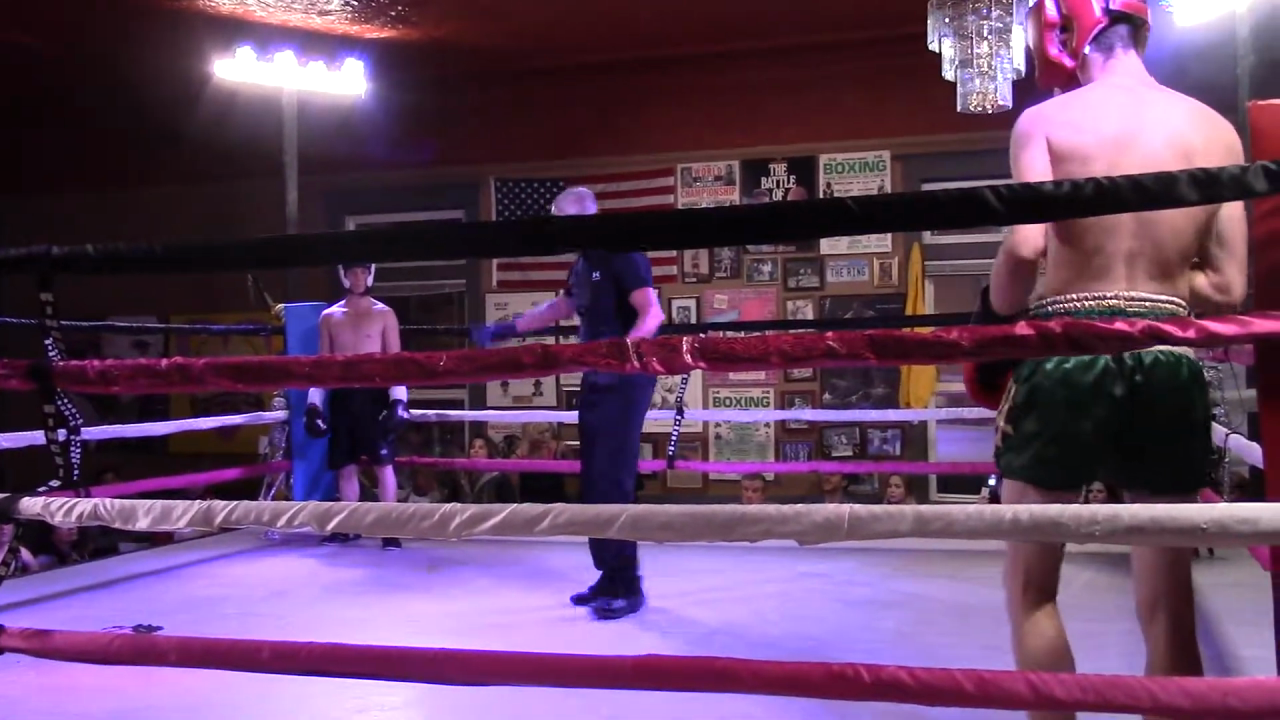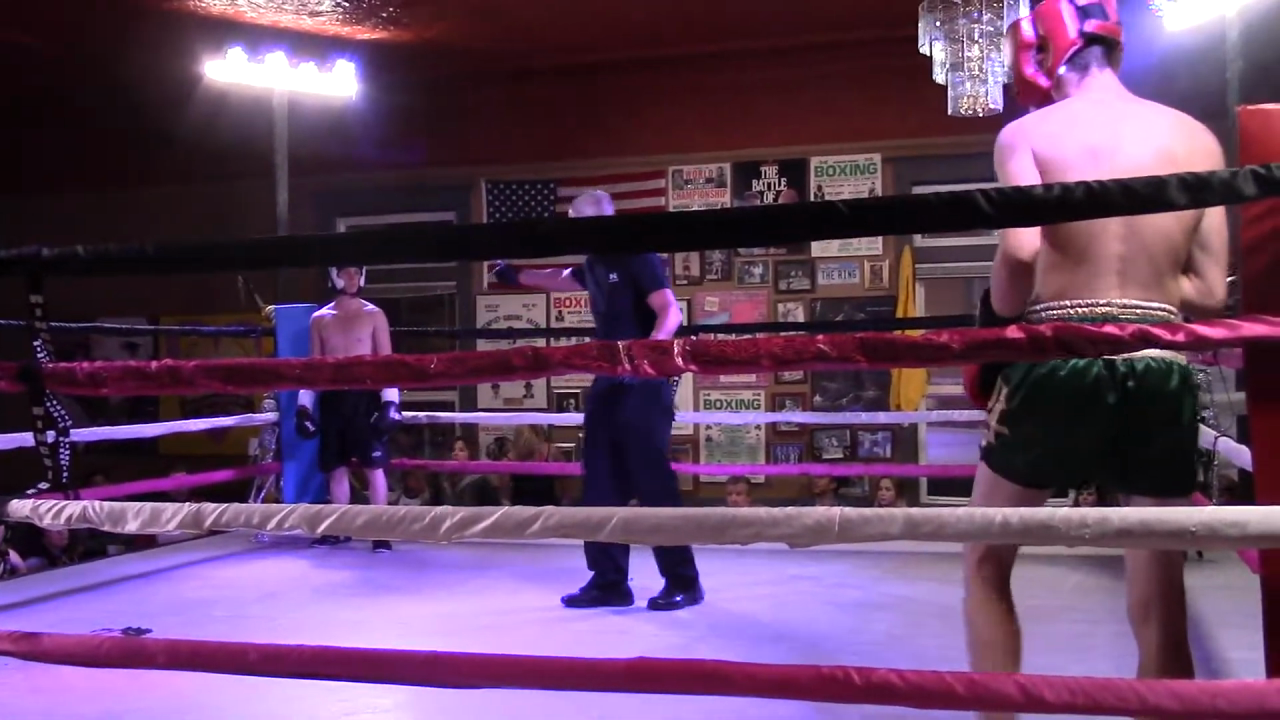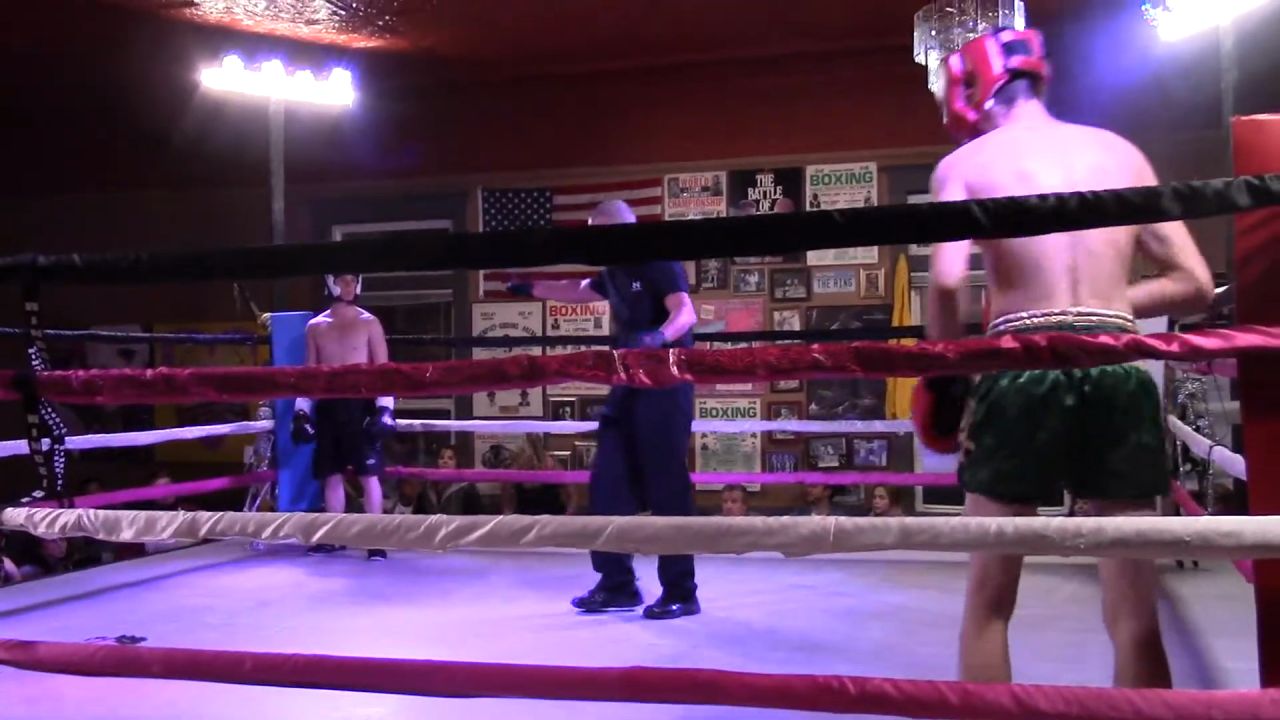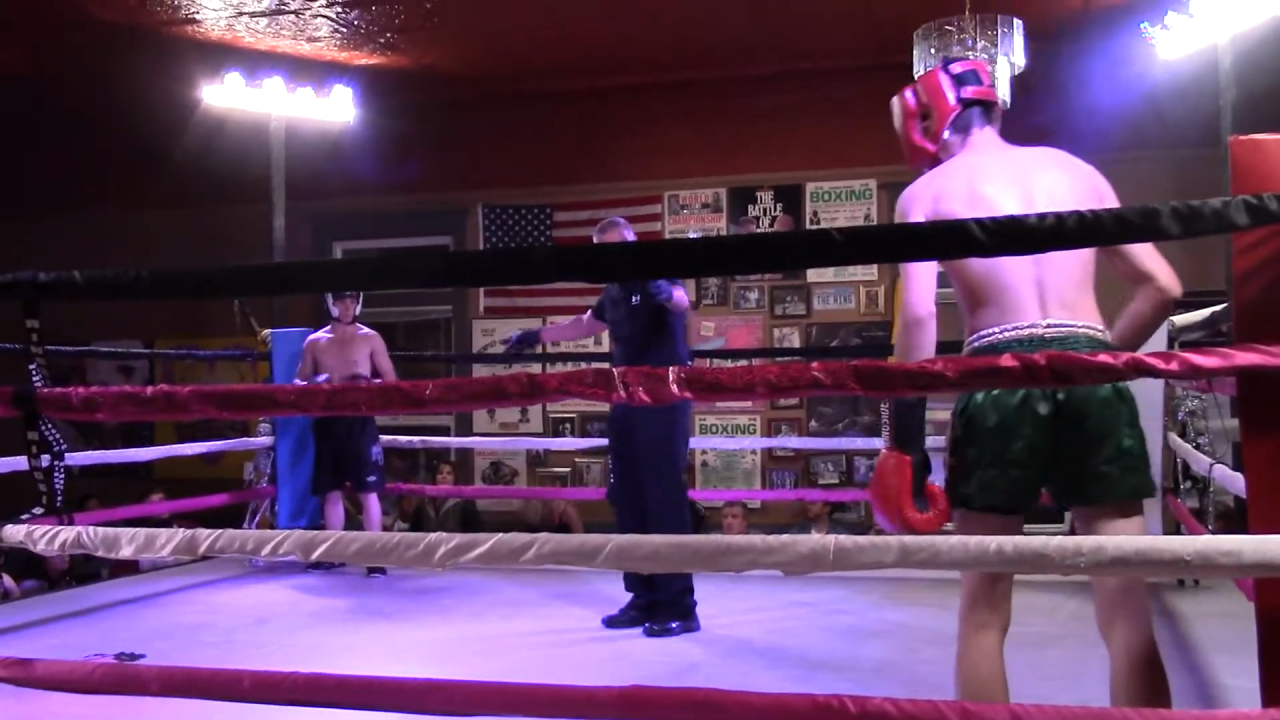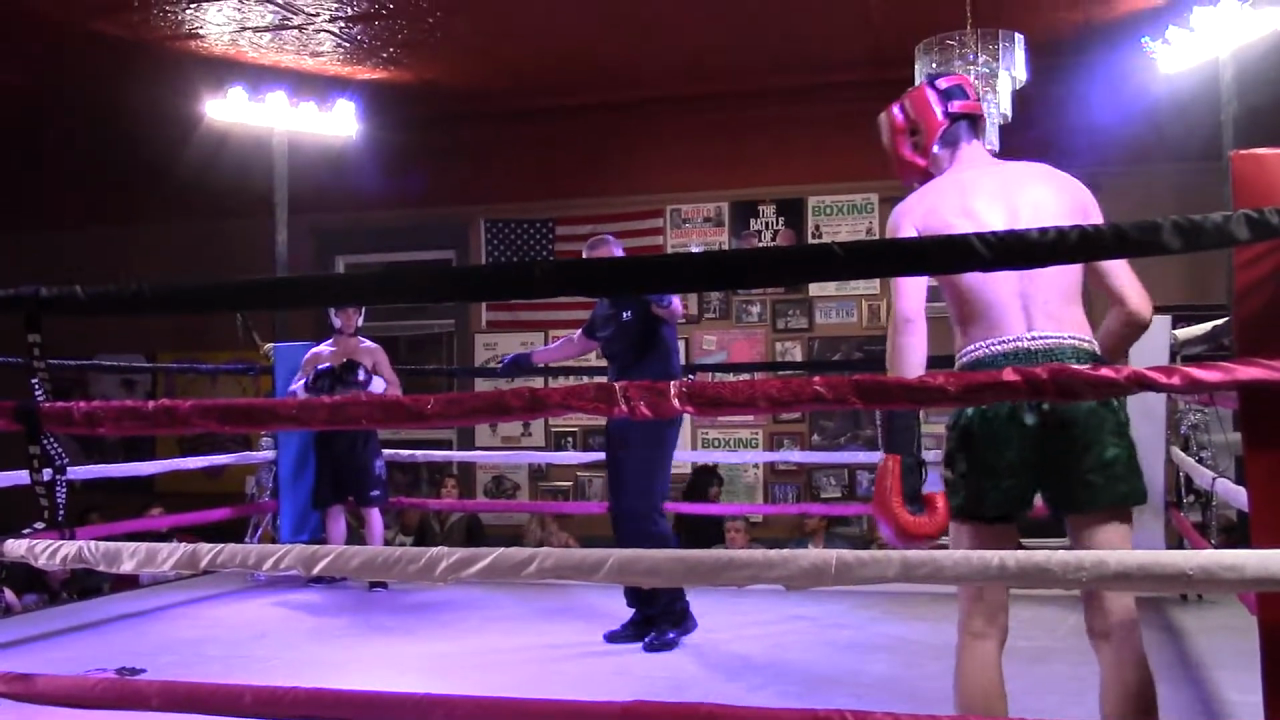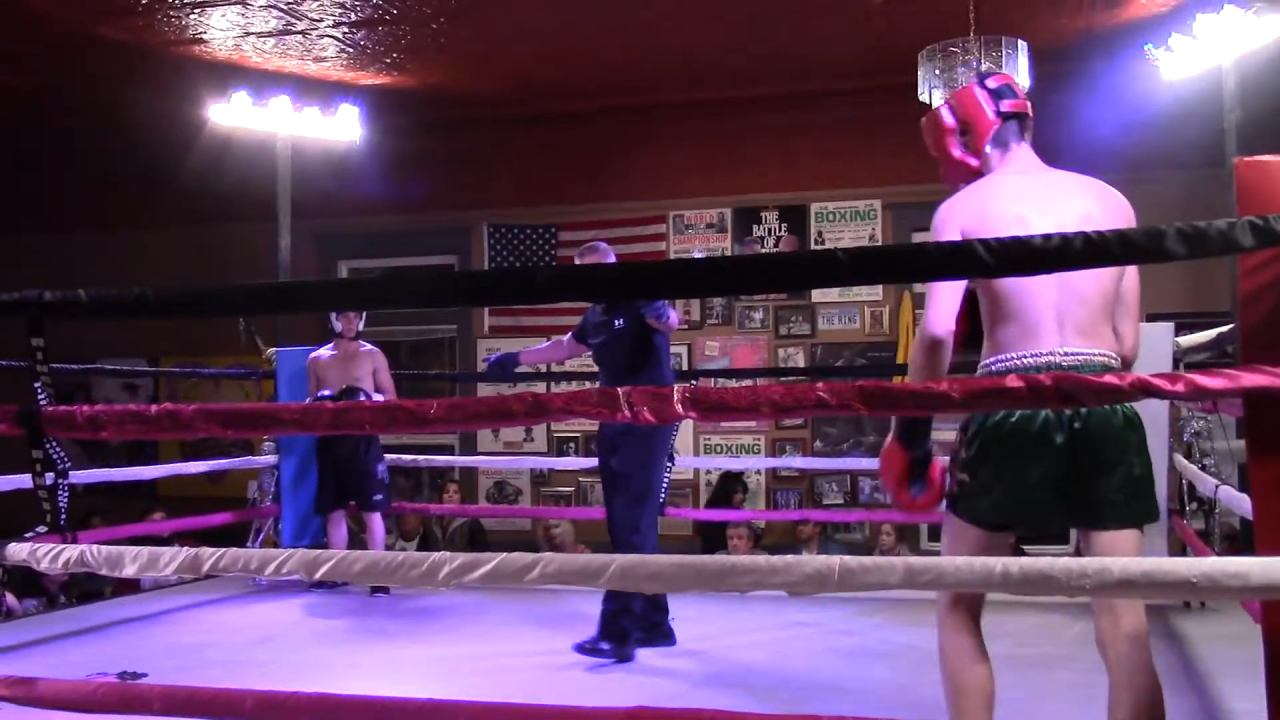
dt=0.3s
person 1, frame 1
left shoulder: (1046, 121)
right shoulder: (1217, 133)
left elbow: (1025, 247)
right elbow: (1228, 288)
left wrist: (998, 317)
left hip: (1067, 362)
right hip: (1169, 366)
left knee: (1030, 593)
right knee: (1167, 609)
person 1, frame 2
left shoulder: (1031, 133)
right shoulder: (1195, 139)
left elbow: (1021, 252)
right elbow: (1210, 292)
left wrist: (1001, 326)
left hip: (1060, 368)
right hip: (1158, 373)
left knee: (986, 563)
right knee: (1160, 612)
person 1, frame 3
left shoulder: (965, 164)
right shoulder: (1122, 155)
left elbow: (948, 280)
right elbow: (1194, 284)
left wrist: (942, 374)
left hip: (1021, 376)
right hip: (1119, 375)
left knee: (988, 604)
right knee: (1134, 614)
person 1, frame 4
left shoulder: (925, 193)
right shoulder: (1077, 172)
left elbow: (918, 313)
right elbow: (1163, 285)
left wrist: (905, 436)
left hip: (1001, 386)
right hip: (1093, 382)
left knee: (984, 616)
right knee: (1128, 614)
person 1, frame 5
left shoulder: (916, 209)
right shoulder: (1065, 186)
left elbow: (908, 320)
right elbow: (1134, 308)
left wrist: (900, 444)
left hip: (992, 399)
right hip: (1082, 390)
left knee: (982, 628)
right knee: (1116, 622)
person 1, frame 6
left shoulder: (962, 210)
right shoulder: (1111, 203)
left elbow: (937, 331)
right elbow: (1124, 347)
left wrist: (913, 428)
left hip: (1014, 412)
right hip: (1105, 410)
left knee: (958, 611)
right knee: (1126, 633)
person 2, frame 1
left shoulder: (624, 256)
right shoulder: (584, 262)
left elbow: (652, 312)
right elbow: (560, 307)
right wrist: (507, 327)
left hip: (624, 378)
right hip: (597, 378)
left knee: (611, 477)
right knee: (598, 477)
left ankle: (625, 585)
right ankle: (614, 581)
person 2, frame 2
left shoulder: (639, 258)
right shoulder: (594, 263)
left elbow: (671, 311)
right elbow: (561, 280)
right wrist: (516, 274)
left hip: (644, 382)
right hip: (609, 381)
left knee: (651, 480)
right knee: (601, 482)
left ankle: (683, 582)
right ankle: (608, 582)
person 2, frame 3
left shoulder: (660, 264)
right shoulder: (614, 273)
left elbow: (685, 313)
right elbow: (578, 292)
left wrist: (657, 338)
right wrist: (530, 288)
left hip: (664, 388)
right hip: (627, 388)
left knee: (667, 488)
right knee: (608, 482)
left ankle: (681, 592)
right ankle: (617, 582)
person 2, frame 4
left shoulder: (655, 280)
right shoulder: (613, 292)
left elbow: (681, 302)
right elbow: (585, 324)
left wrist: (665, 291)
right wrist: (537, 336)
left hip: (663, 403)
right hip: (626, 403)
left knee: (665, 501)
right knee: (629, 501)
left ankle: (680, 608)
right ankle: (646, 599)
person 2, frame 5
left shoulder: (645, 296)
right shoulder: (603, 309)
left elbow: (675, 311)
right elbow: (575, 344)
left wrist: (665, 300)
right wrist: (529, 359)
left hip: (655, 414)
right hip: (621, 417)
left knee: (643, 508)
right knee: (625, 515)
left ankle: (674, 613)
right ankle: (647, 613)
person 2, frame 6
left shoulder: (641, 302)
right shoulder: (594, 317)
left elbow: (669, 321)
right elbow: (563, 347)
left wrist: (662, 315)
right wrist: (516, 359)
left hip: (648, 424)
right hip: (613, 425)
left knee: (631, 522)
right knee: (628, 523)
left ankle: (617, 633)
right ankle: (653, 622)
person 3, frame 1
left shoulder: (384, 314)
right shoulder: (329, 317)
left wrist: (398, 400)
right wrist: (314, 402)
left hip: (373, 395)
right hip: (341, 396)
left knee: (383, 463)
right knee: (345, 466)
person 3, frame 2
left shoulder: (374, 315)
right shoulder: (319, 319)
left wrist: (390, 401)
right wrist: (304, 405)
left hip: (364, 397)
right hip: (331, 398)
left knee: (374, 466)
right knee: (336, 468)
person 3, frame 3
left shoulder: (369, 323)
right shoulder: (315, 326)
left elbow: (383, 368)
left wrist: (385, 408)
right wrist: (302, 410)
left hip: (360, 404)
right hip: (328, 406)
left knee: (369, 474)
right knee: (331, 475)
person 3, frame 4
left shoulder: (370, 338)
right shoulder: (314, 342)
left elbow: (391, 380)
right elbow: (297, 381)
left wrist: (369, 385)
right wrist: (312, 387)
left hip: (359, 421)
right hip: (327, 422)
left knee: (368, 491)
right knee: (331, 491)
person 3, frame 5
left shoulder: (372, 351)
right shoulder: (316, 355)
left elbow: (396, 392)
right elbow: (293, 394)
left wrist: (368, 380)
right wrist: (311, 384)
left hip: (361, 434)
right hip: (329, 435)
left knee: (370, 505)
right knee: (332, 506)
person 3, frame 6
left shoulder: (372, 355)
right shoulder: (317, 359)
left elbow: (391, 397)
right elbow: (309, 399)
left wrist: (368, 398)
right wrist: (316, 403)
left hip: (362, 439)
right hip: (330, 440)
left knee: (371, 510)
right knee: (334, 510)
